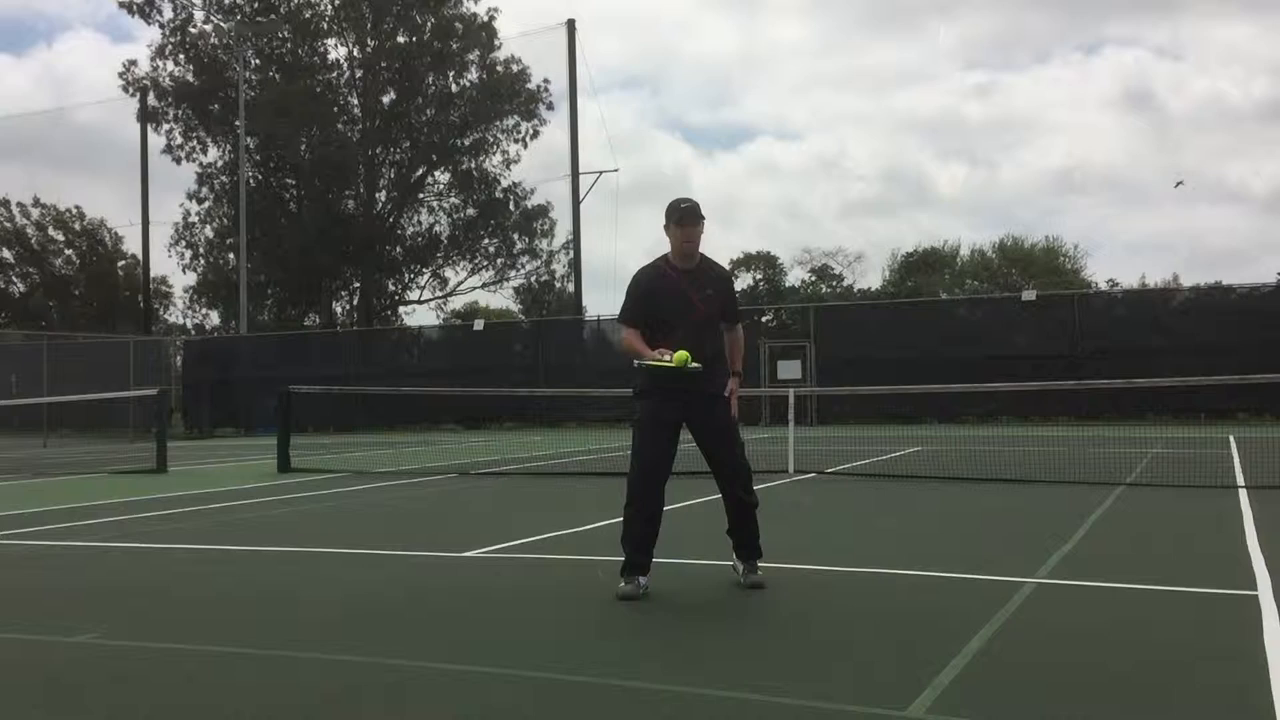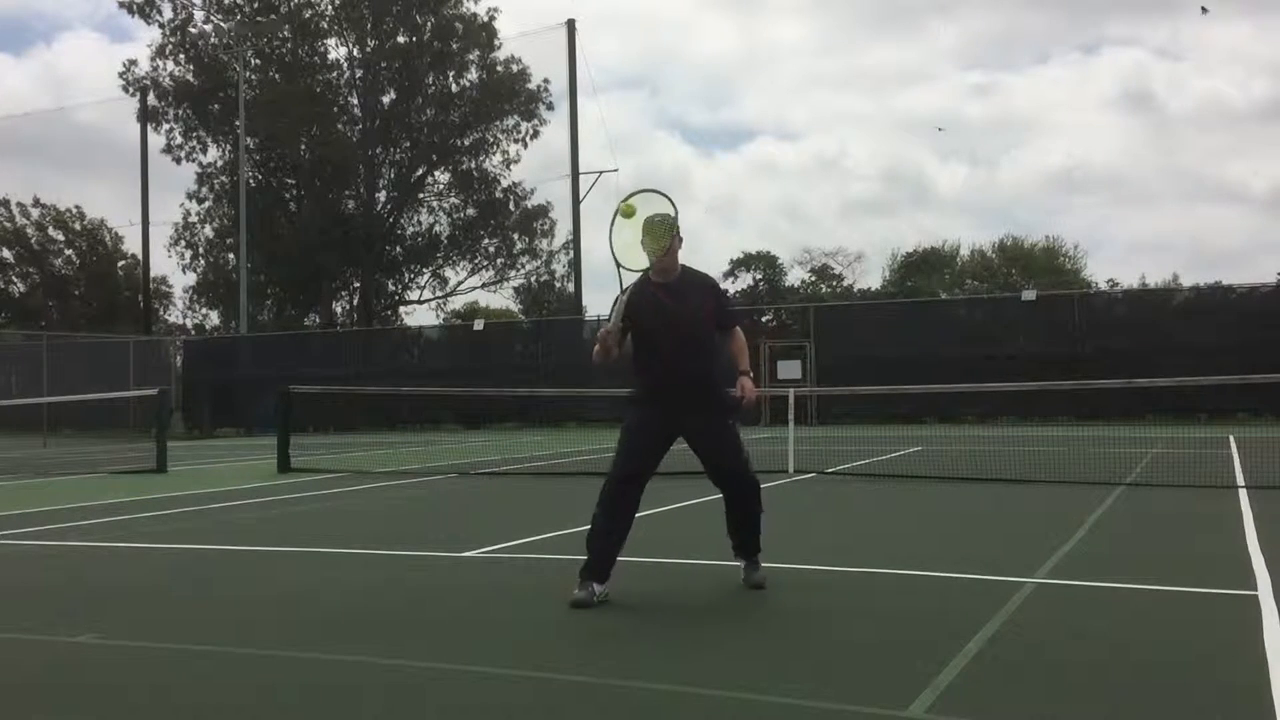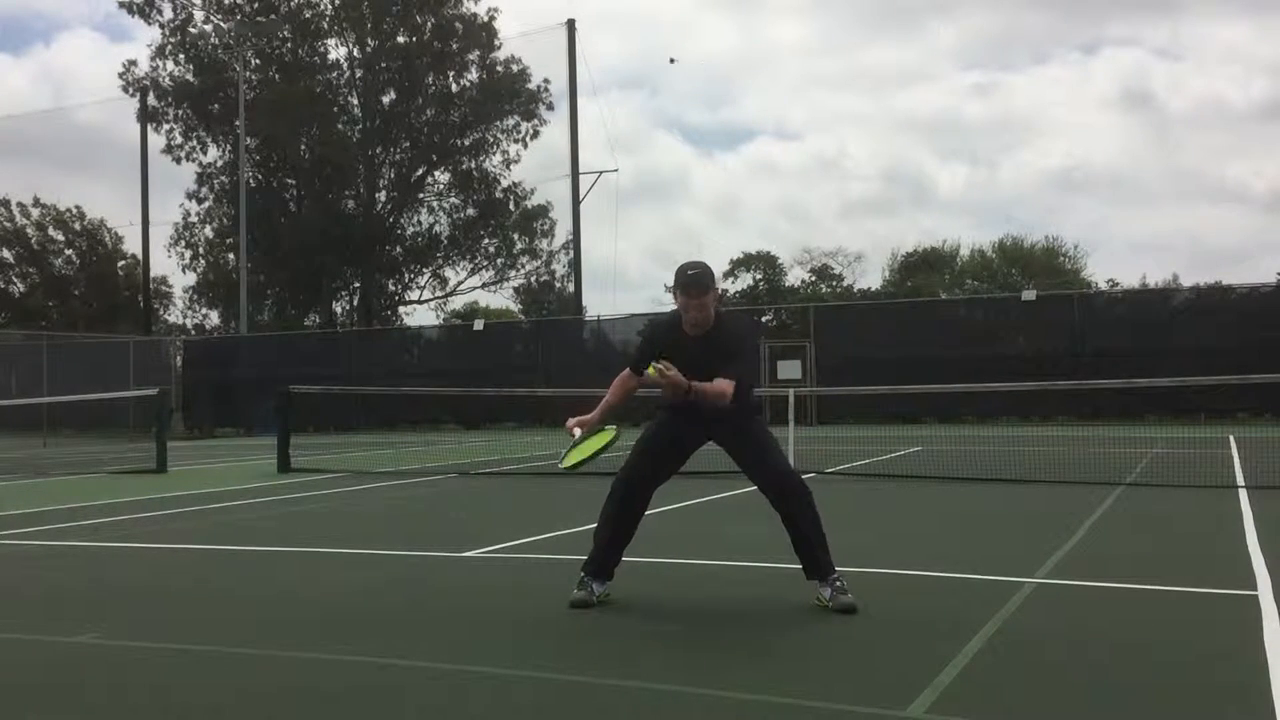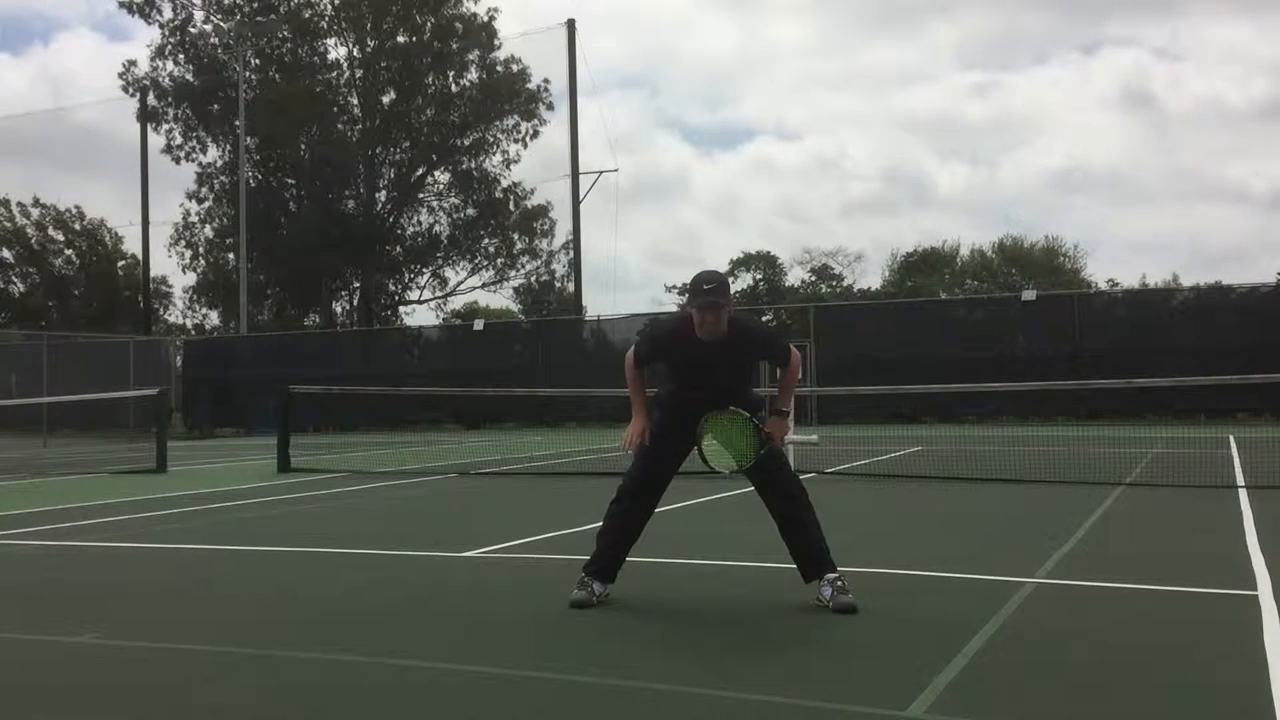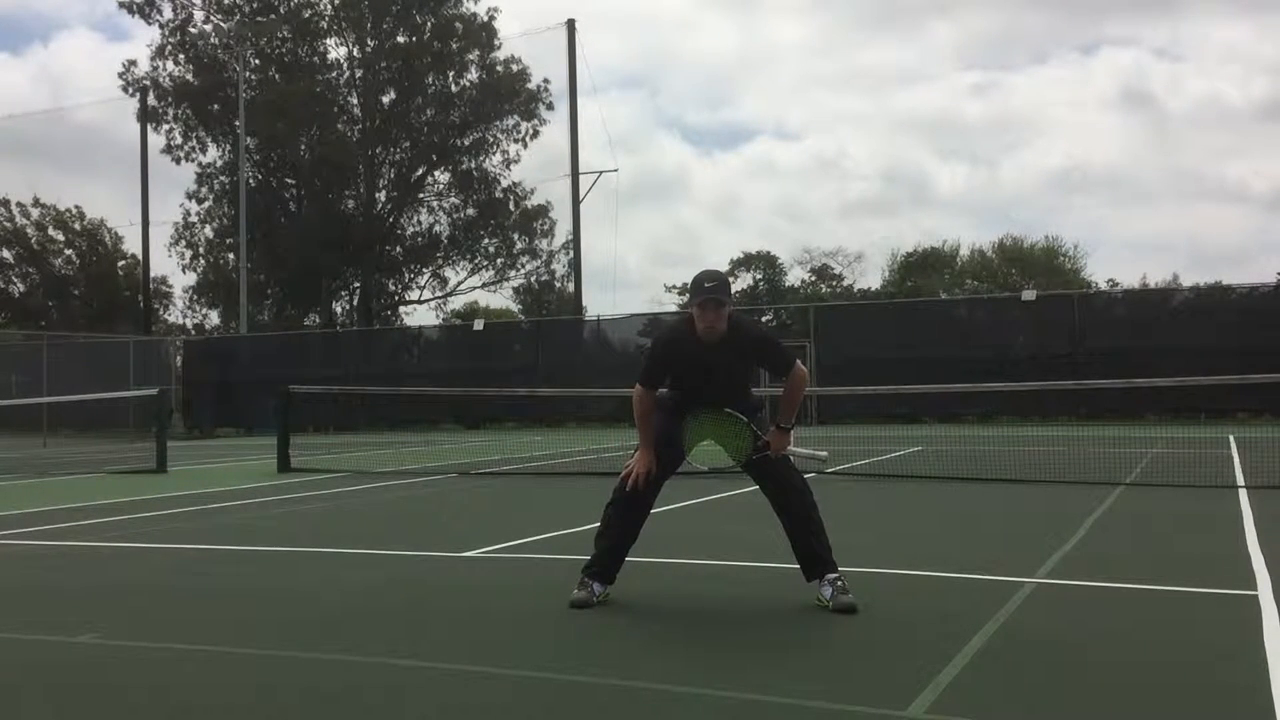
dt=1s
person 1, frame 1
left shoulder: (719, 277)
right shoulder: (647, 279)
left elbow: (733, 331)
right elbow: (628, 334)
left wrist: (734, 376)
right wrist: (651, 355)
left hip: (711, 393)
right hip: (658, 393)
left knee: (735, 475)
right knee: (646, 479)
left ankle: (747, 558)
right ankle: (635, 571)
person 1, frame 2
left shoulder: (704, 286)
right shoulder: (633, 297)
left elbow: (733, 332)
right elbow: (602, 359)
left wrist: (744, 375)
right wrist: (605, 344)
left hip: (708, 401)
right hip: (652, 404)
left knee: (741, 482)
right knee: (622, 483)
left ankle: (748, 557)
right ankle: (594, 577)
person 1, frame 3
left shoulder: (736, 333)
right shoulder: (660, 331)
left elbow: (723, 395)
right elbow: (632, 374)
left wrist: (685, 385)
right wrist: (595, 416)
left hip: (736, 416)
right hip: (680, 415)
left knee: (788, 487)
right knee: (629, 484)
left ankle: (826, 578)
right ankle: (595, 575)
person 1, frame 4
left shoulder: (751, 333)
right shoulder: (668, 333)
left elbow: (792, 360)
right elbow: (633, 360)
left wrist: (780, 413)
right wrist: (639, 415)
left hip: (738, 410)
right hip: (678, 411)
left knee: (785, 489)
right knee: (637, 488)
left ankle: (826, 577)
right ankle: (596, 576)
person 1, frame 5
left shoulder: (751, 336)
right shoulder: (669, 340)
left elbow: (798, 376)
right elbow: (643, 392)
left wrist: (782, 427)
right wrist: (646, 449)
left hip: (739, 414)
right hip: (679, 415)
left knee: (791, 489)
right knee: (633, 487)
left ankle: (828, 578)
right ankle: (595, 578)
